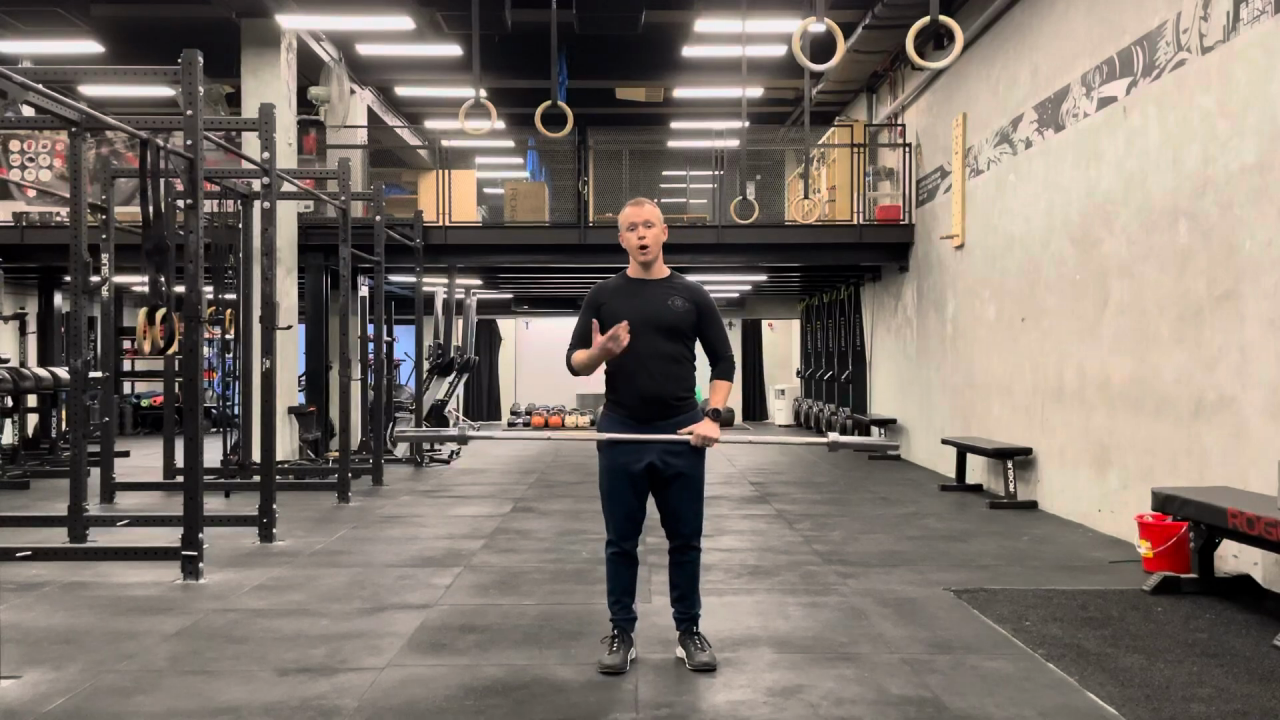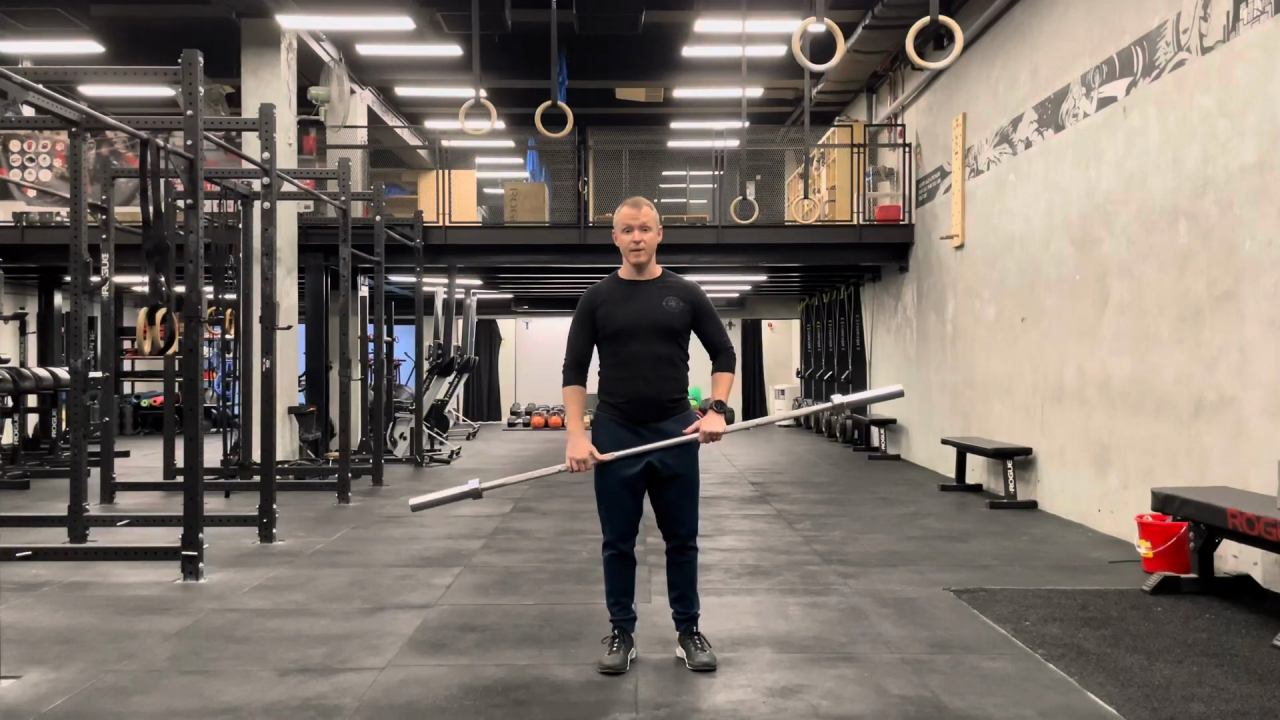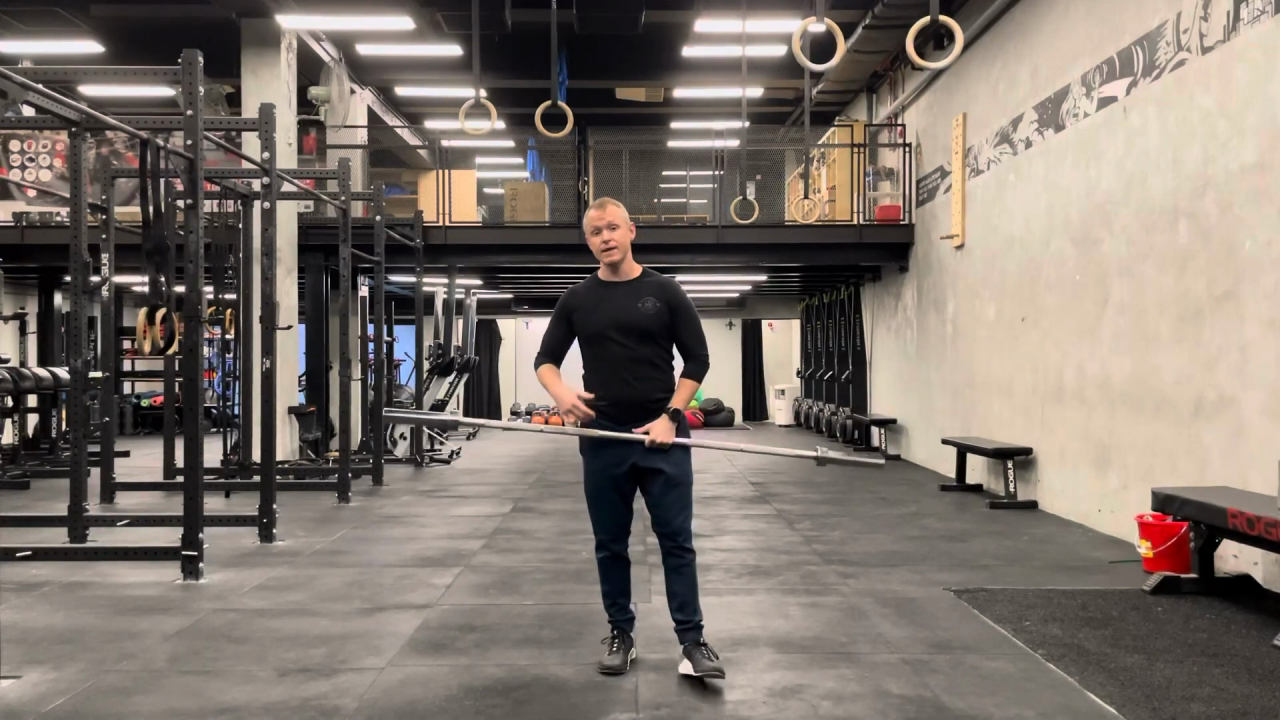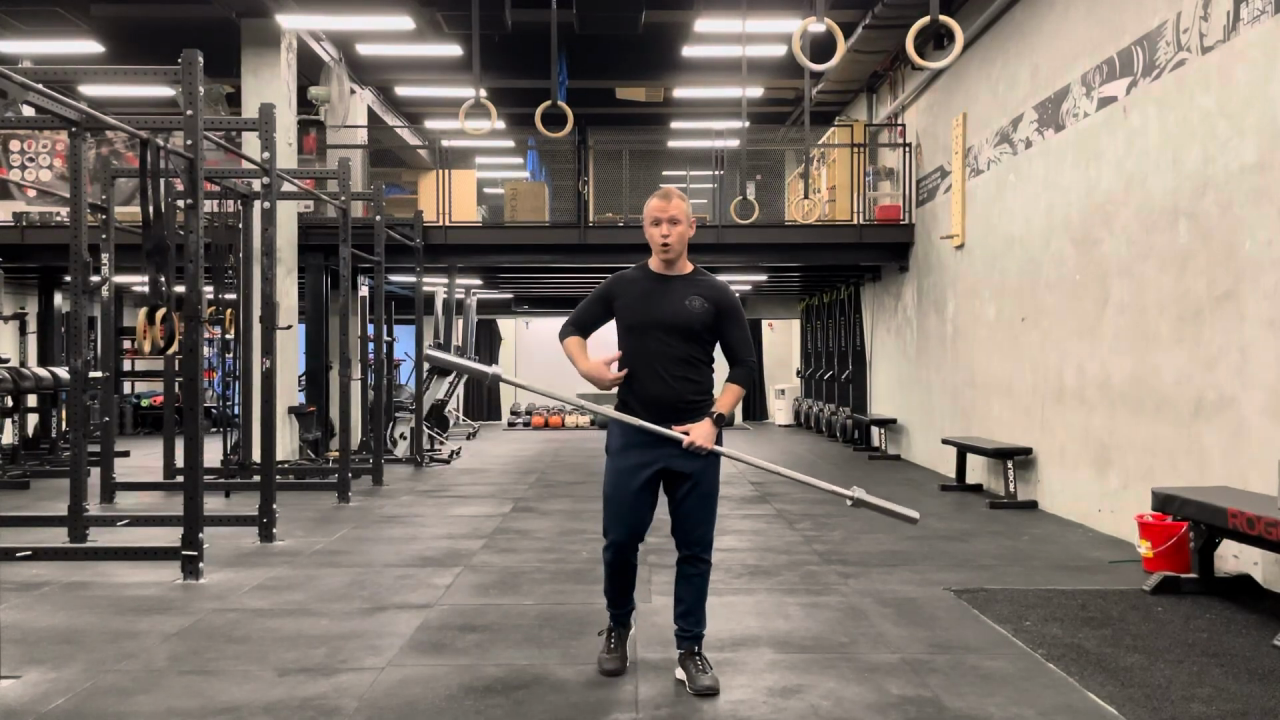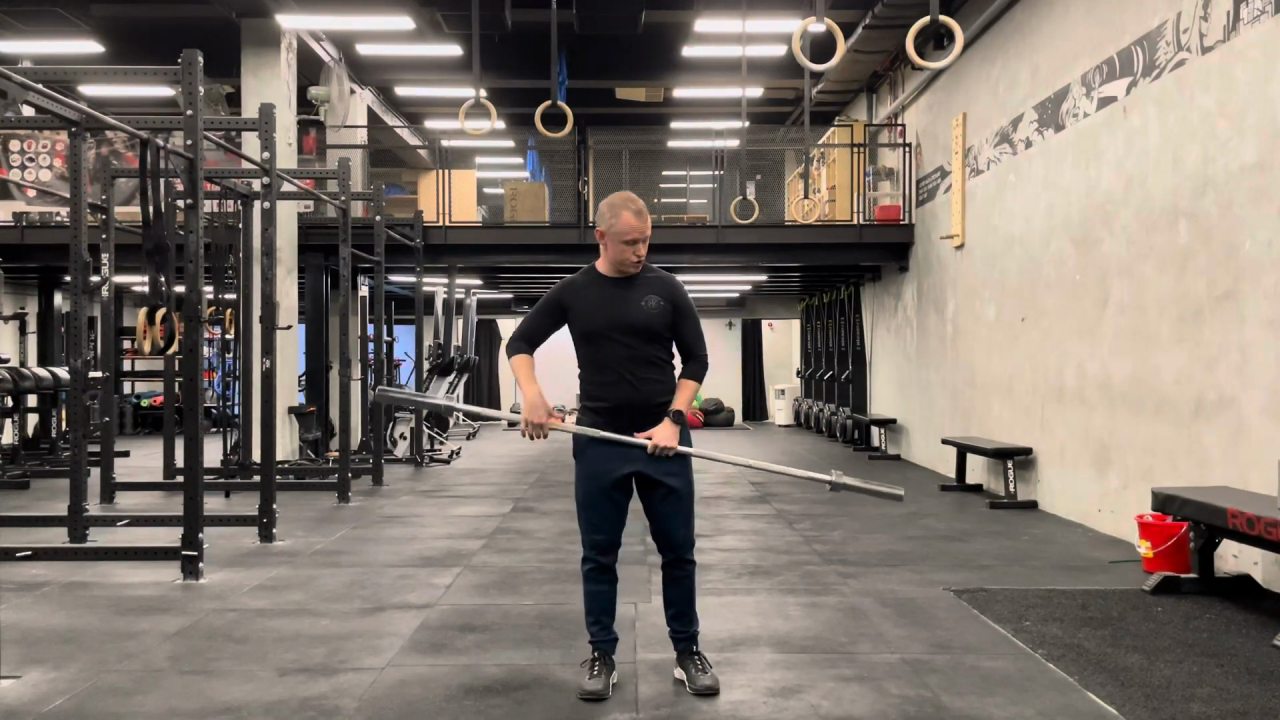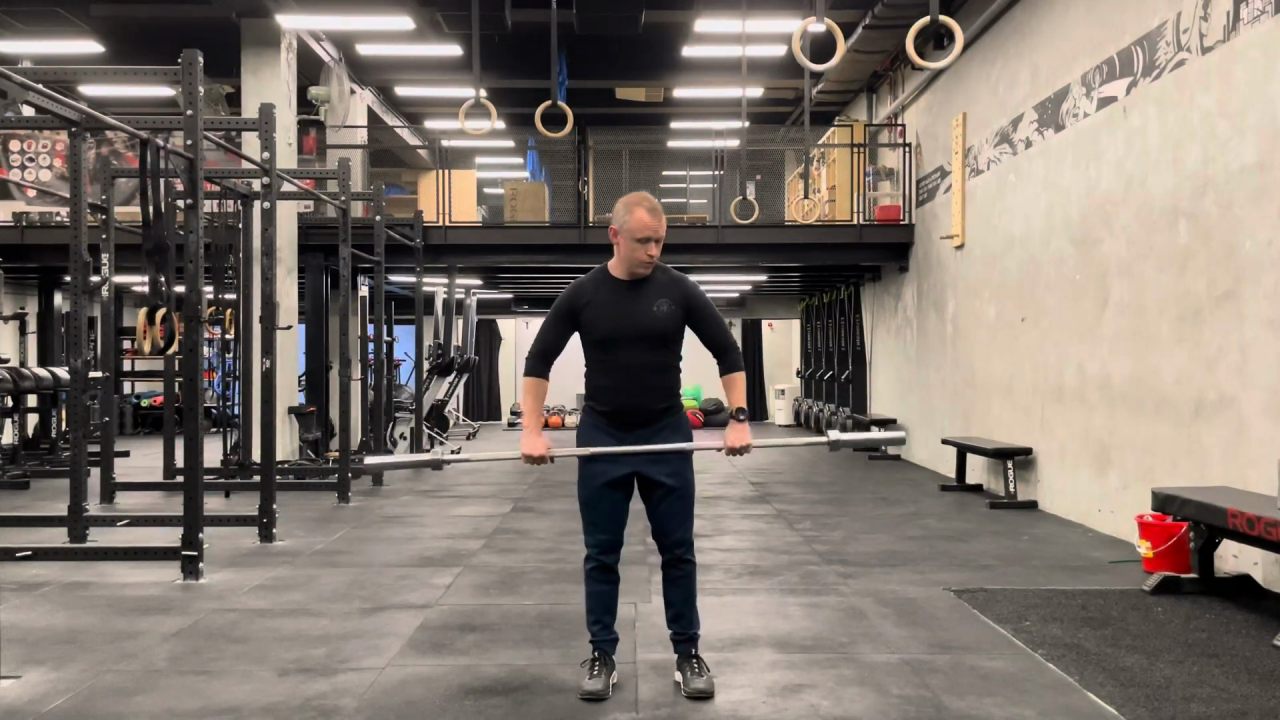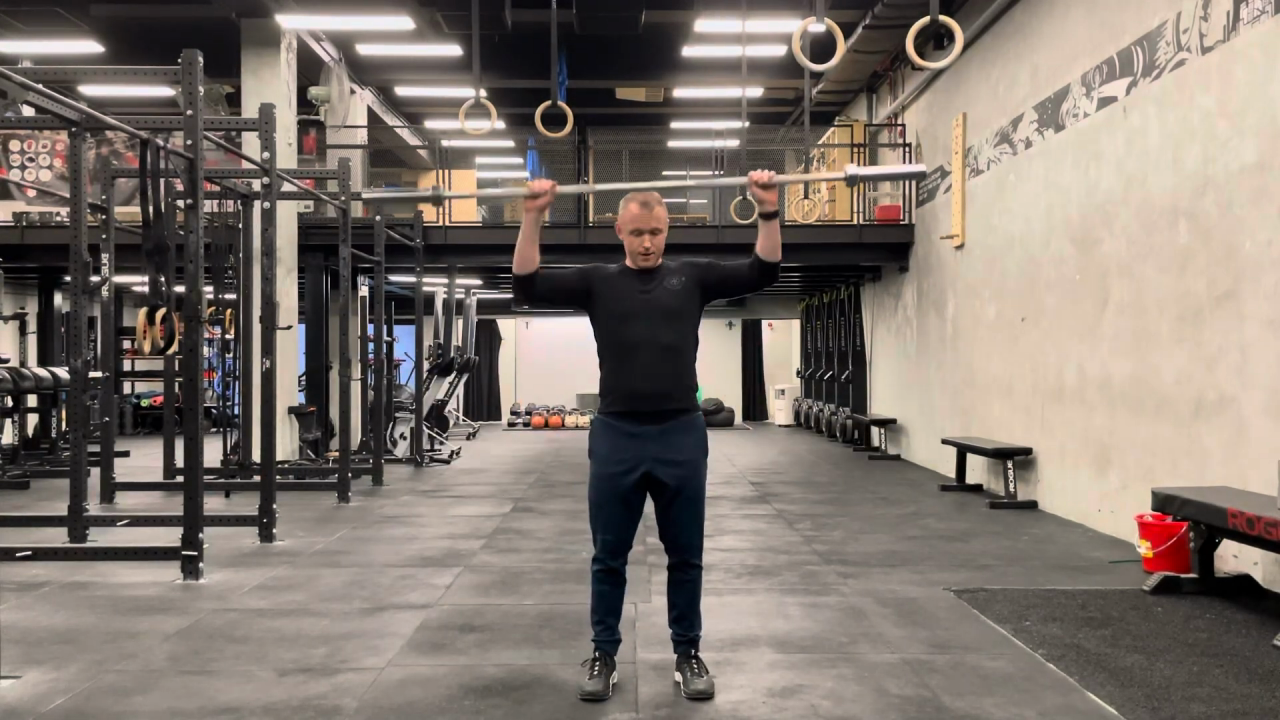
dt=0.7s
person 1, frame 1
left shoulder: (692, 294)
right shoulder: (603, 295)
left elbow: (722, 360)
right elbow: (575, 361)
left wrist: (712, 416)
right wrist: (596, 353)
left hip: (681, 432)
right hip: (621, 431)
left knee: (685, 538)
right knee: (621, 540)
left ankle: (688, 630)
right ankle: (622, 633)
person 1, frame 2
left shoulder: (686, 294)
right shoulder: (596, 299)
left elbow: (723, 353)
right elbow: (574, 370)
left wrist: (717, 409)
right wrist: (576, 434)
left hip: (675, 431)
right hip: (616, 433)
left knee: (682, 539)
right knee: (618, 541)
left ankle: (688, 631)
right ankle: (622, 633)
person 1, frame 3
left shoulder: (666, 292)
right shoulder: (576, 300)
left elbow: (697, 359)
right elbow: (545, 359)
left wrist: (671, 416)
right wrist: (559, 391)
left hip: (663, 433)
right hip: (603, 437)
left knee: (676, 539)
right knee: (610, 543)
left ankle: (691, 641)
right ankle: (621, 633)
person 1, frame 4
left shoulder: (715, 294)
right shoulder: (622, 286)
left elbow: (744, 365)
right elbow: (571, 330)
left wrist: (714, 419)
right wrist: (586, 367)
left hip: (694, 438)
right hip: (631, 435)
left knee: (695, 550)
right knee: (620, 542)
left ankle: (690, 650)
right ankle: (618, 626)
person 1, frame 5
left shoulder: (666, 288)
right shoulder: (572, 291)
left elbow: (696, 359)
right elbow: (520, 342)
left wrist: (675, 419)
right wrist: (532, 395)
left hip: (662, 437)
right hip: (599, 440)
left knee: (678, 549)
right knee: (599, 555)
left ankle: (687, 651)
right ankle: (602, 655)
person 1, frame 6
left shoulder: (679, 290)
right shoulder: (582, 294)
left elbow: (727, 351)
right elbow: (539, 360)
left wrist: (738, 419)
right wrist: (532, 429)
left hip: (667, 434)
right hip: (602, 437)
left knee: (677, 550)
right knee: (601, 554)
left ankle: (687, 653)
right ankle: (602, 655)
person 1, frame 7
left shoulder: (692, 277)
right shoulder: (597, 282)
left elbow: (762, 274)
right elbow: (528, 286)
left wrist: (768, 213)
right wrist: (530, 218)
left hip: (681, 434)
right hip: (616, 436)
left knee: (685, 555)
right knee: (609, 557)
left ankle: (688, 656)
right ankle: (603, 656)
